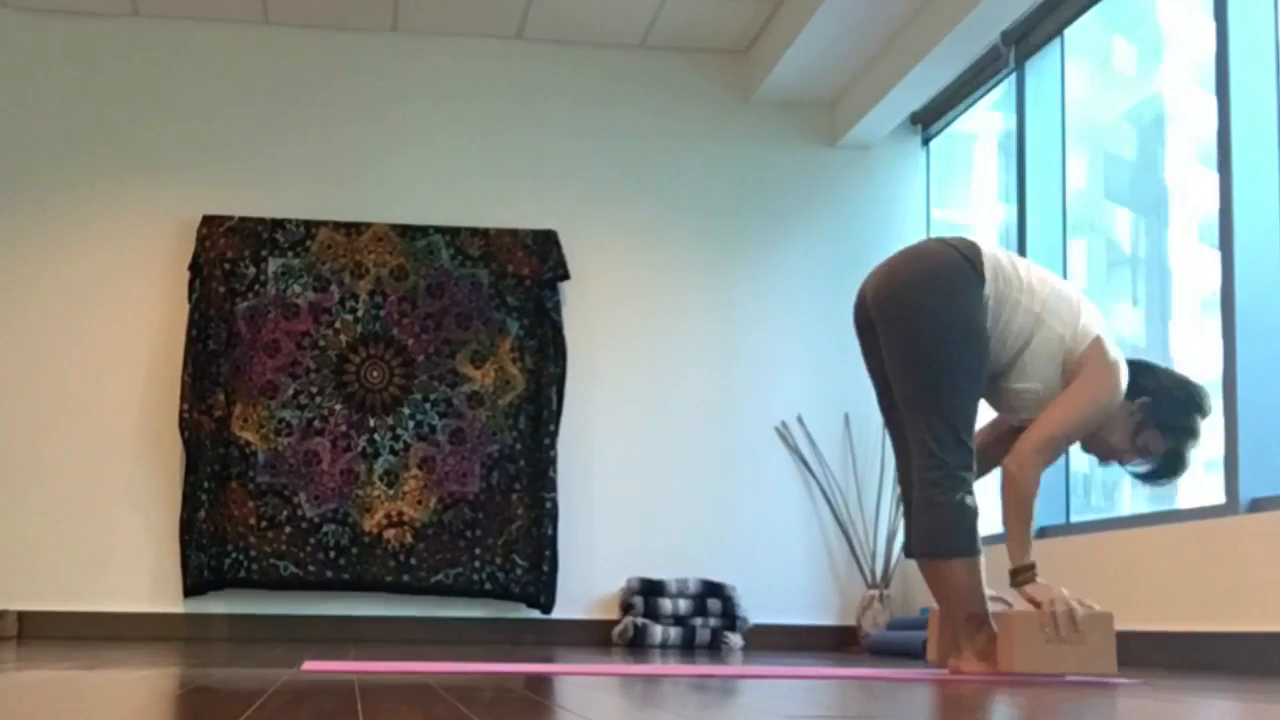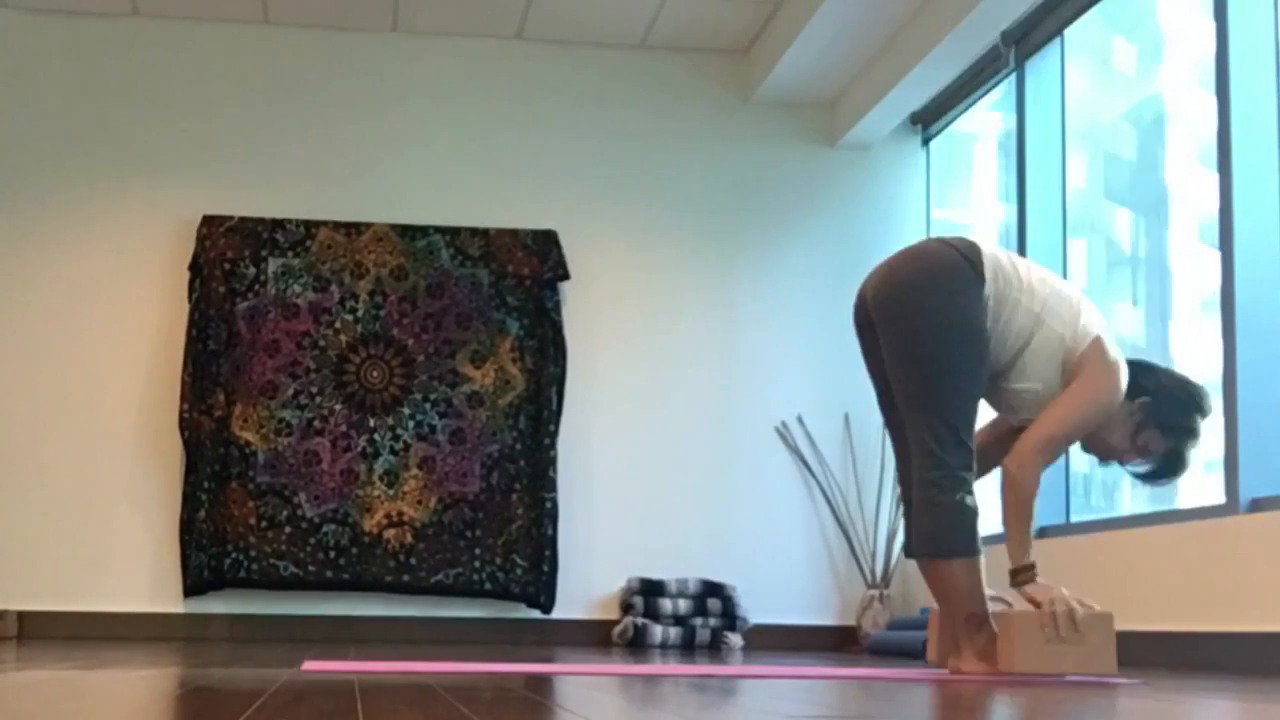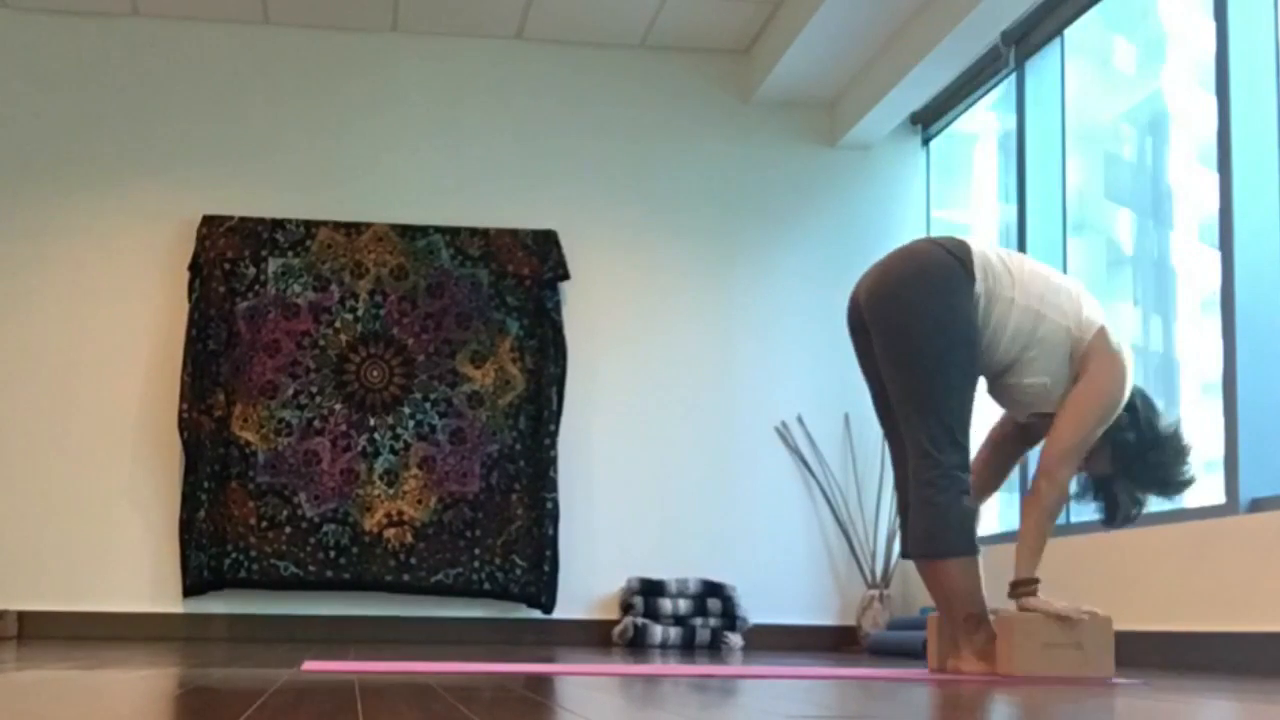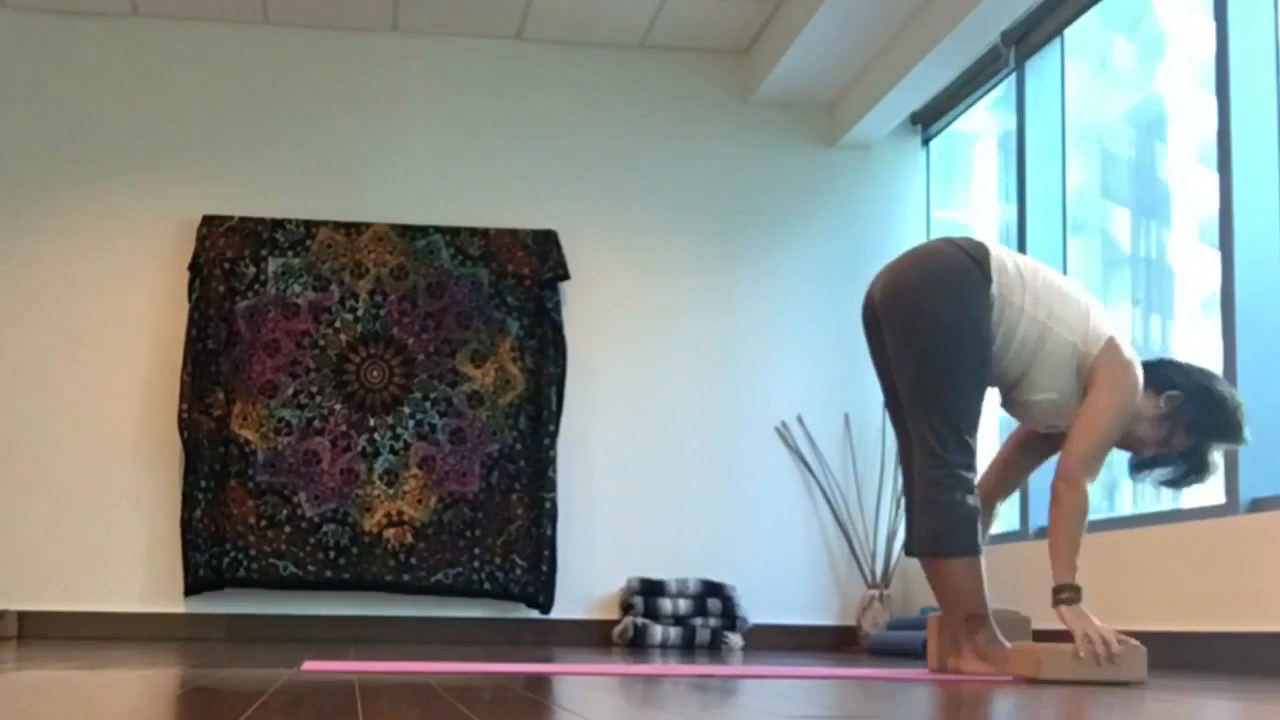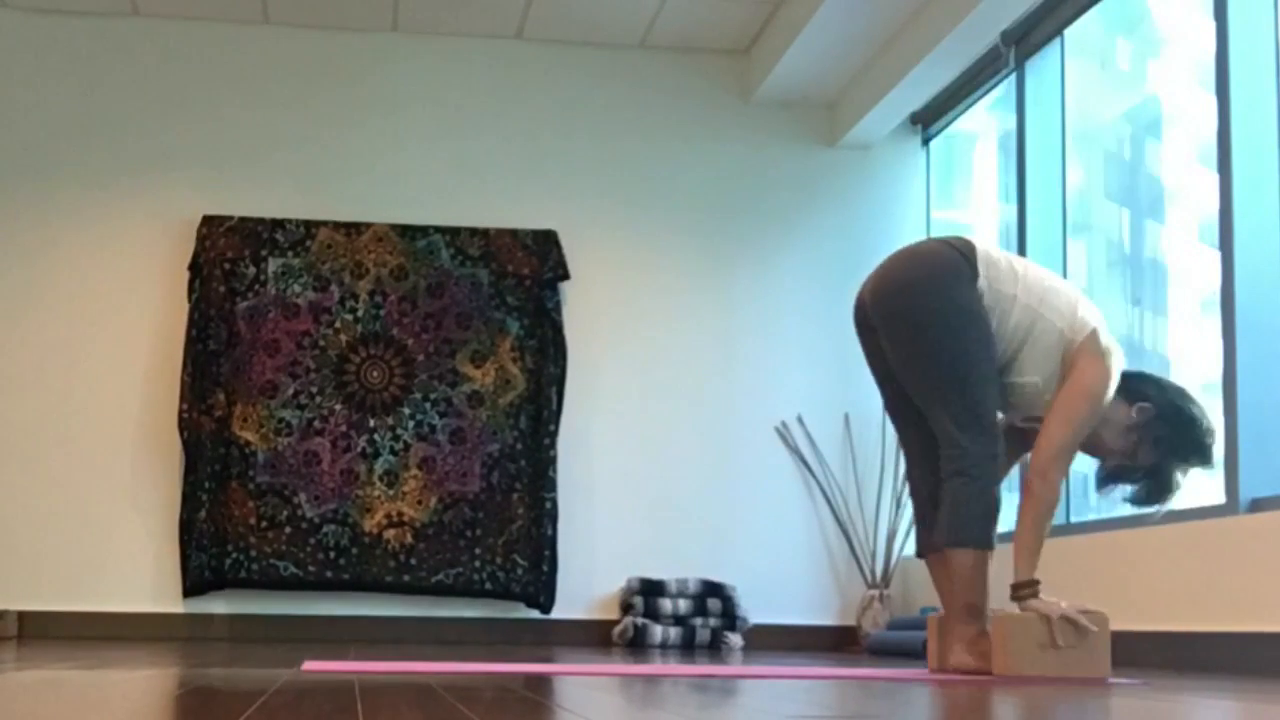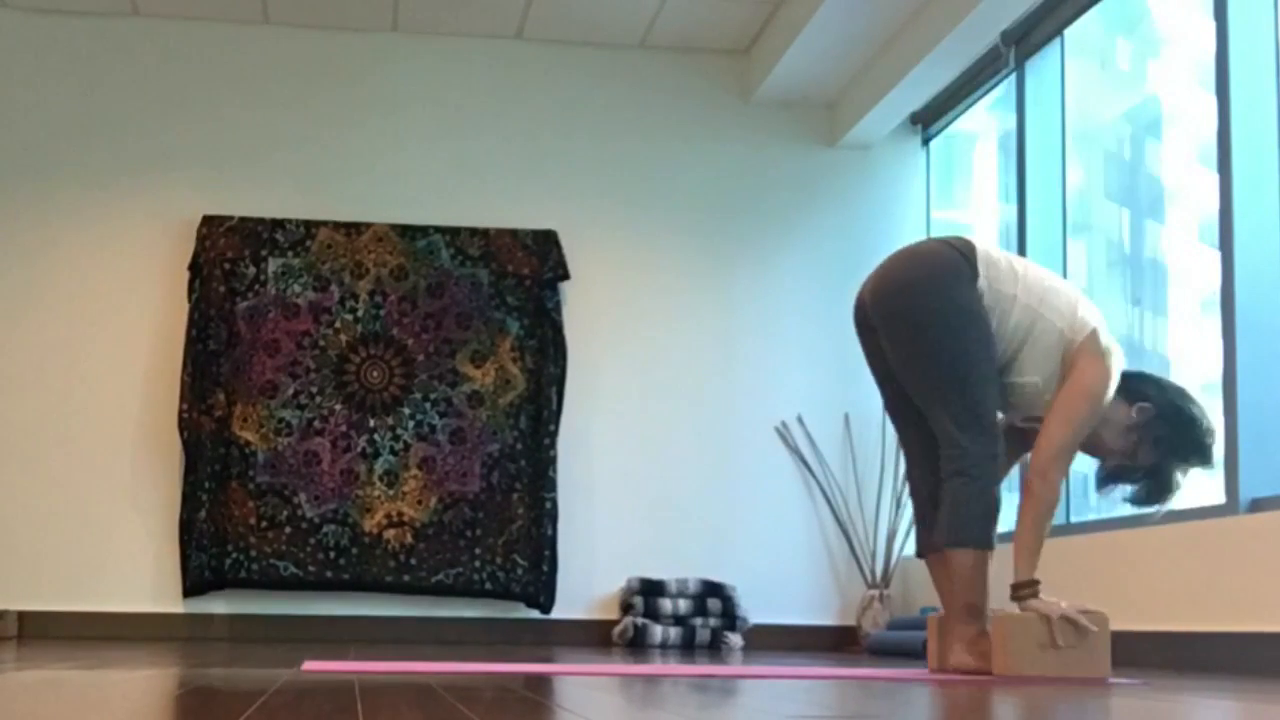
dt=0.1s
person 1, frame 1
left shoulder: (1051, 392)
right shoulder: (1107, 376)
right elbow: (1021, 465)
right wrist: (1025, 574)
right hip: (936, 287)
left knee: (929, 474)
right knee: (945, 470)
left ankle: (970, 644)
right ankle: (975, 647)
person 1, frame 2
left shoulder: (1051, 393)
right shoulder: (1106, 376)
right elbow: (1022, 465)
right wrist: (1025, 574)
left hip: (892, 282)
right hip: (935, 287)
left knee: (930, 475)
right knee: (945, 471)
left ankle: (971, 642)
right ankle: (975, 646)
person 1, frame 3
left shoulder: (1054, 398)
right shoulder: (1110, 368)
left elbow: (977, 479)
right elbow: (1052, 475)
right wrist: (1025, 585)
right hip: (927, 288)
left knee: (923, 477)
right knee: (939, 472)
left ankle: (968, 643)
right ankle: (972, 646)
person 1, frame 4
left shoulder: (1070, 409)
right shoulder: (1121, 377)
left elbow: (995, 484)
right elbow: (1072, 481)
right wrist: (1067, 597)
right hip: (946, 290)
left knee: (934, 475)
right knee: (947, 471)
left ankle: (967, 640)
right ankle: (974, 644)
person 1, frame 5
left shoulder: (1046, 397)
right shoulder: (1098, 365)
right elbow: (1044, 473)
right wrist: (1027, 588)
left hip: (890, 284)
right hip: (932, 285)
left knee: (935, 472)
right knee: (972, 460)
left ankle: (958, 637)
right ankle: (967, 639)
person 1, frame 6
left shoulder: (1045, 397)
right shoulder: (1098, 365)
right elbow: (1043, 474)
right wrist: (1026, 589)
left hip: (888, 285)
right hip: (931, 285)
left knee: (934, 472)
right knee: (972, 459)
left ankle: (959, 636)
right ankle: (967, 638)
